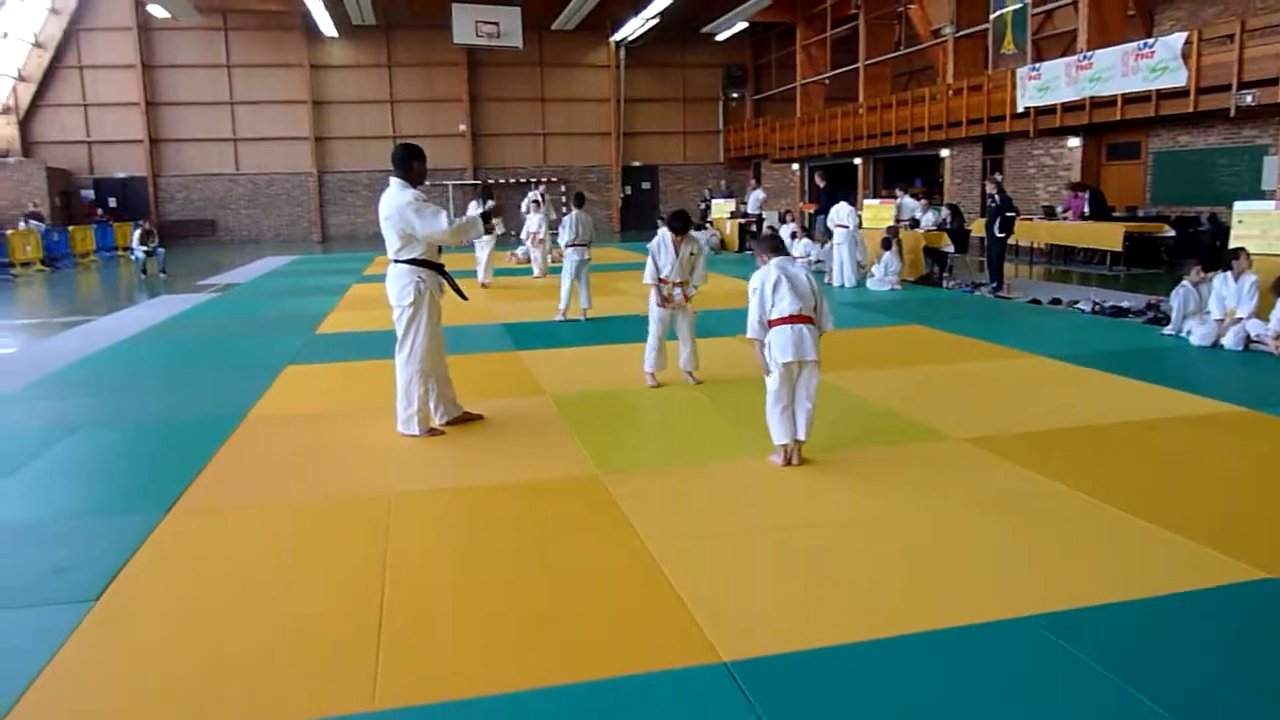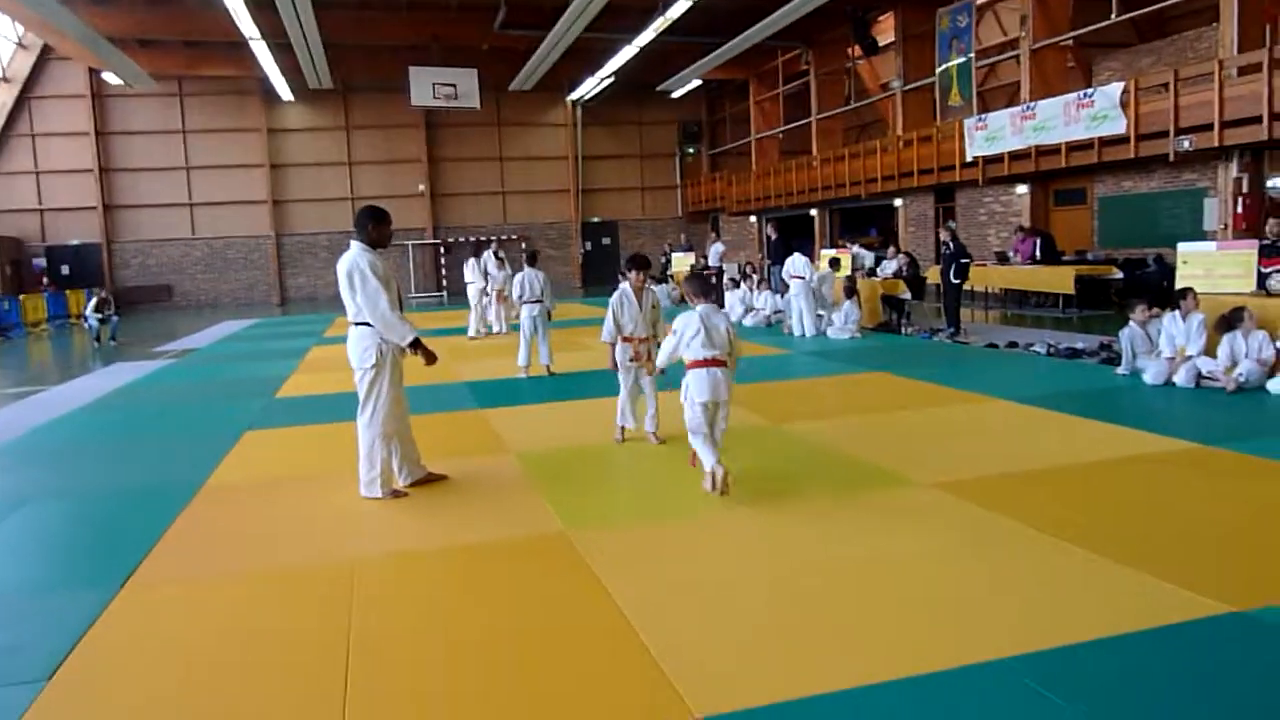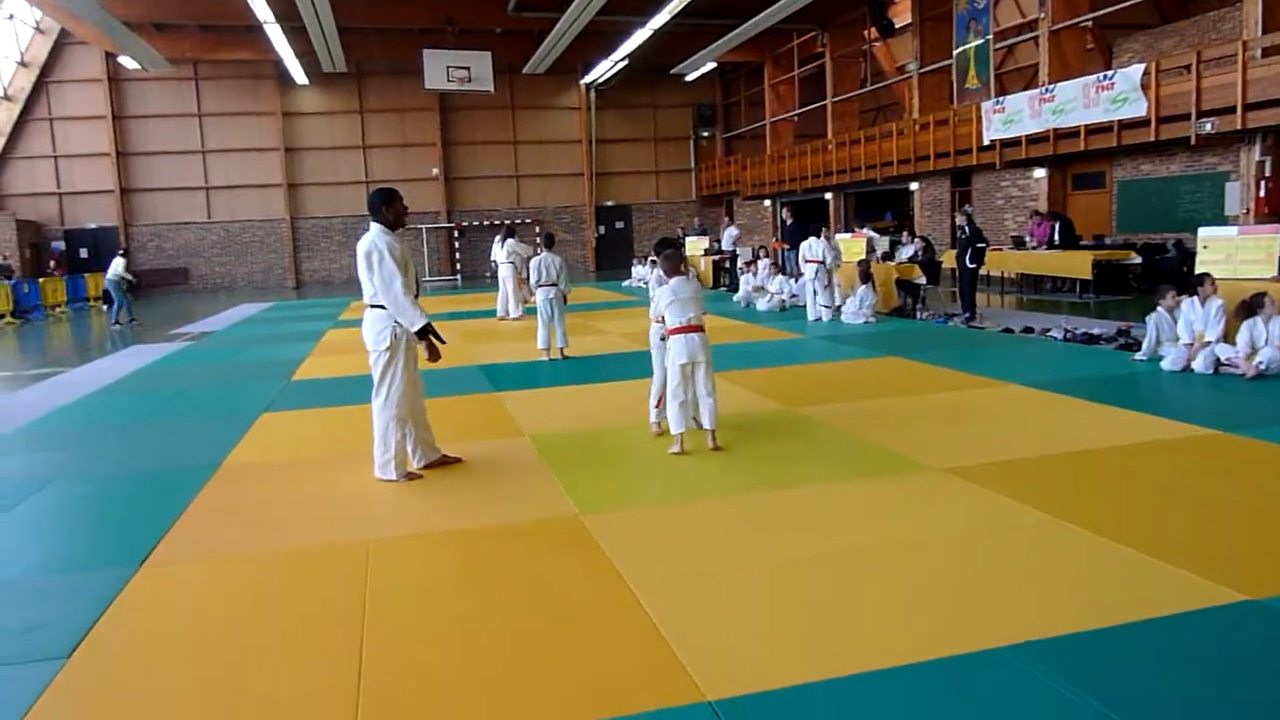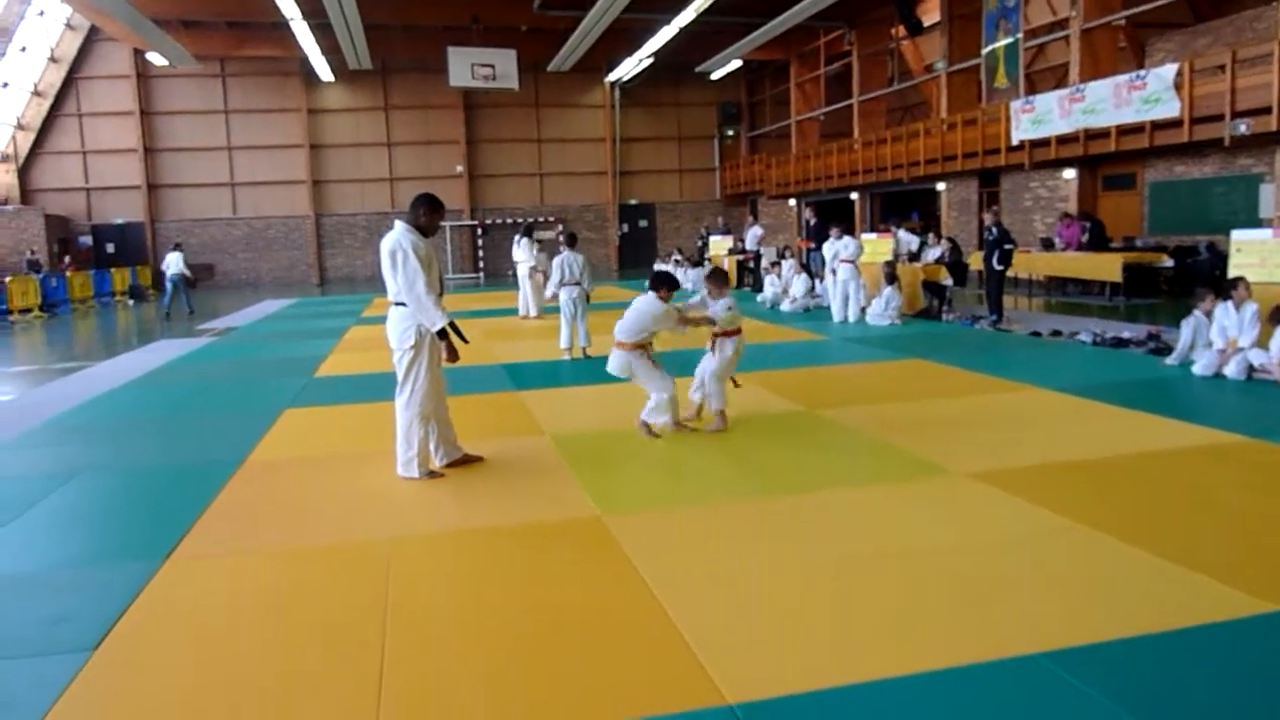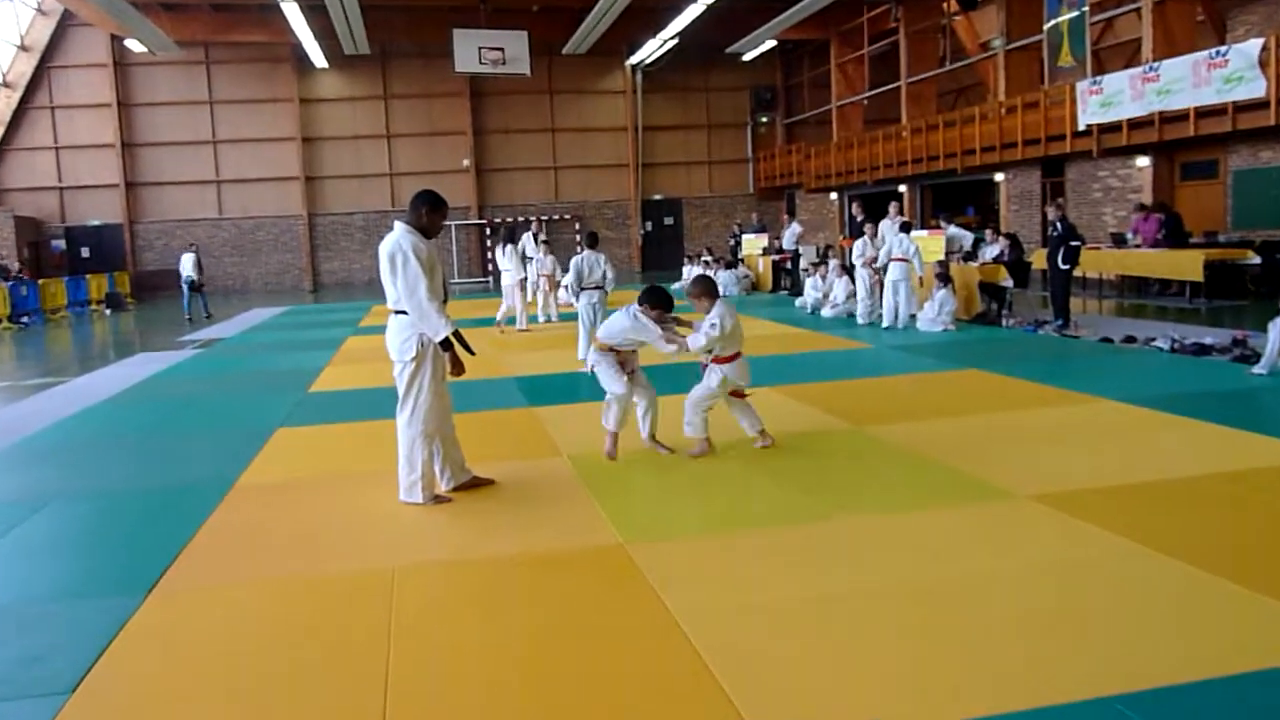
dt=1s
person 1, frame 1
left shoulder: (398, 196)
right shoulder: (406, 200)
left elbow: (431, 231)
right elbow: (446, 229)
left wrist: (477, 222)
right wrist: (483, 219)
left hip: (416, 279)
right hip: (413, 282)
left knee: (432, 350)
right knee: (415, 353)
left ankle: (447, 411)
right ankle: (412, 422)
person 1, frame 2
left shoulder: (359, 258)
right shoulder: (362, 261)
right elbow: (383, 310)
left wrist: (406, 342)
right wrist: (418, 345)
left hip: (378, 341)
right hip: (374, 344)
left knee: (395, 412)
right knee: (377, 415)
left ankle: (411, 472)
right ankle: (375, 485)
person 1, frame 3
left shoulder: (381, 241)
right shoulder: (380, 243)
right elbow: (397, 294)
left wrist: (419, 329)
right wrist: (425, 337)
left hip: (395, 325)
right hip: (389, 327)
left knee: (410, 394)
right knee: (391, 398)
left ankle: (426, 455)
right ankle: (390, 467)
person 1, frame 4
left shoulder: (408, 239)
right shoulder: (405, 241)
right elbow: (419, 293)
left wrist: (440, 331)
right wrist: (445, 336)
left hip: (420, 323)
right hip: (413, 325)
left knee: (433, 393)
right knee: (415, 396)
left ankle: (448, 453)
right ankle: (412, 465)
person 1, frame 5
left shoulder: (408, 241)
right shoulder: (405, 244)
right elbow: (421, 300)
left wrist: (445, 341)
right wrist: (449, 347)
left hip: (421, 334)
right hip: (415, 336)
left knee: (438, 410)
right knee: (418, 414)
left ankle: (455, 476)
right ankle: (416, 489)
person 2, frame 1
left shoulder: (761, 276)
right shoulder: (804, 272)
left elbow: (757, 318)
right elbow: (822, 313)
left wrist: (760, 352)
left hip: (780, 337)
right hip: (808, 336)
left knee: (778, 397)
right knee: (805, 397)
left ankle: (782, 450)
right ankle: (796, 450)
person 2, frame 2
left shoulder: (685, 320)
right shoulder: (724, 318)
left elbow: (669, 348)
right elbow: (734, 353)
left wrist: (658, 367)
left hip: (697, 377)
right hip: (722, 375)
left knee: (697, 431)
right knee: (716, 429)
left ankle: (718, 469)
right ankle: (711, 476)
person 2, frame 3
left shoulder: (662, 292)
right shoulder: (695, 286)
left elbow: (654, 315)
left hip: (678, 343)
right hip: (699, 340)
left knee: (676, 394)
right knee: (705, 391)
left ankle: (678, 441)
right ankle: (711, 438)
person 2, frame 4
left shoulder: (729, 302)
right shoulder: (705, 296)
left elbow: (721, 319)
right elbow: (690, 305)
left hip: (730, 343)
right hip: (717, 343)
right knee: (703, 373)
left ankle: (721, 418)
right ankle: (697, 411)
person 2, frame 5
left shoulder: (718, 316)
right shoulder: (723, 308)
left elbow: (700, 343)
right elbow: (704, 330)
left hip: (724, 369)
right hip: (732, 364)
left knee: (695, 403)
right knee: (736, 404)
left ankle: (704, 442)
right ankle: (763, 436)
person 3, frame 1
left shoulder: (694, 244)
right shoulder: (658, 241)
left elbow: (698, 269)
right elbow: (651, 269)
left wrist: (693, 289)
right wrist: (657, 293)
left hip: (683, 292)
right hip: (662, 291)
left knee: (687, 334)
right knee: (656, 334)
left ankle: (688, 370)
right ankle: (650, 372)
person 3, frame 2
left shoulder: (652, 295)
right shoulder: (619, 296)
left elbow: (657, 323)
right elbow: (611, 325)
right wrist: (612, 355)
left hip: (647, 348)
right hip: (627, 349)
left knee: (651, 391)
right knee: (628, 390)
left ankle: (651, 430)
right ankle: (621, 426)
person 3, frame 3
left shoulder: (685, 275)
right shoulder: (657, 278)
left elbow: (691, 300)
right elbow: (658, 307)
left hip: (682, 331)
right hip: (663, 330)
left knee: (687, 374)
right knee: (661, 376)
left ankle: (691, 414)
right ankle: (655, 419)
person 3, frame 4
left shoulder: (640, 301)
right shoulder: (662, 308)
right elbow: (678, 325)
right wrist: (703, 321)
left hip: (624, 351)
right hip: (630, 355)
left knee: (665, 384)
right knee: (665, 389)
left ankle: (674, 421)
right ankle: (644, 422)
person 3, frame 5
left shoulder: (640, 310)
right shoulder: (639, 322)
right elbow: (668, 345)
left hip: (624, 355)
right hip: (604, 355)
left knee: (647, 395)
right knee: (621, 392)
left ankle: (649, 438)
right ankle: (611, 433)
